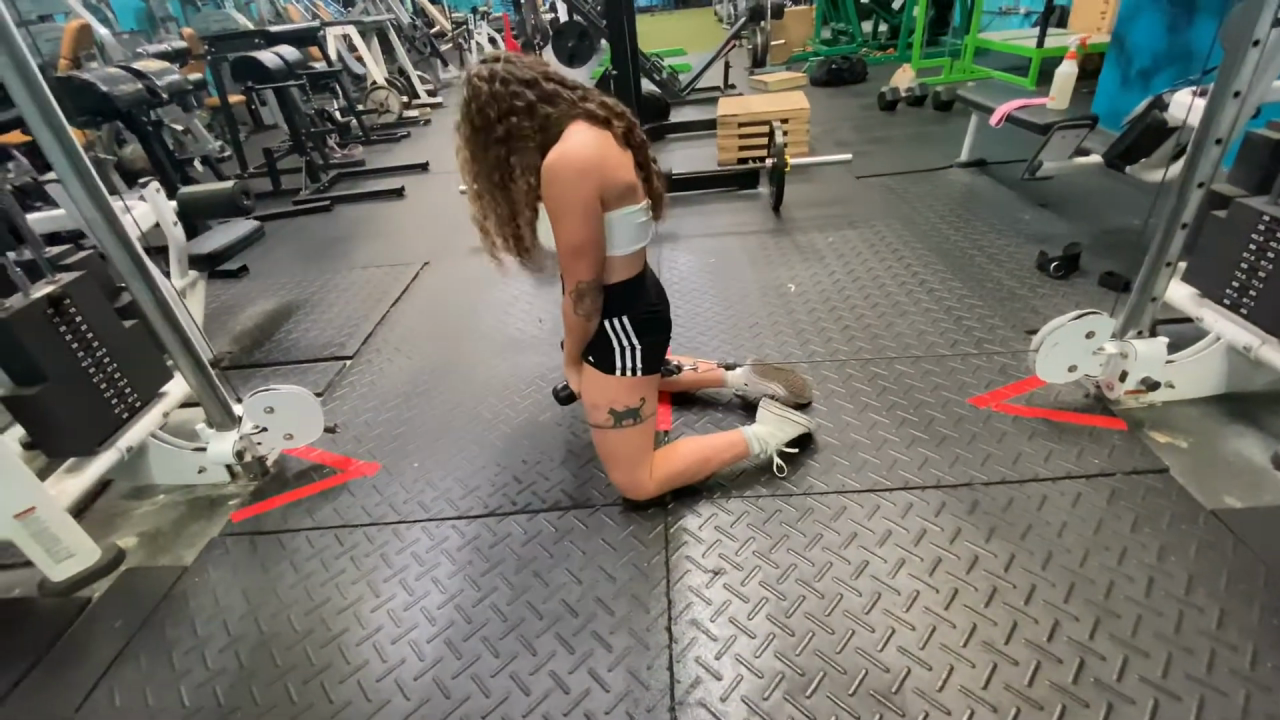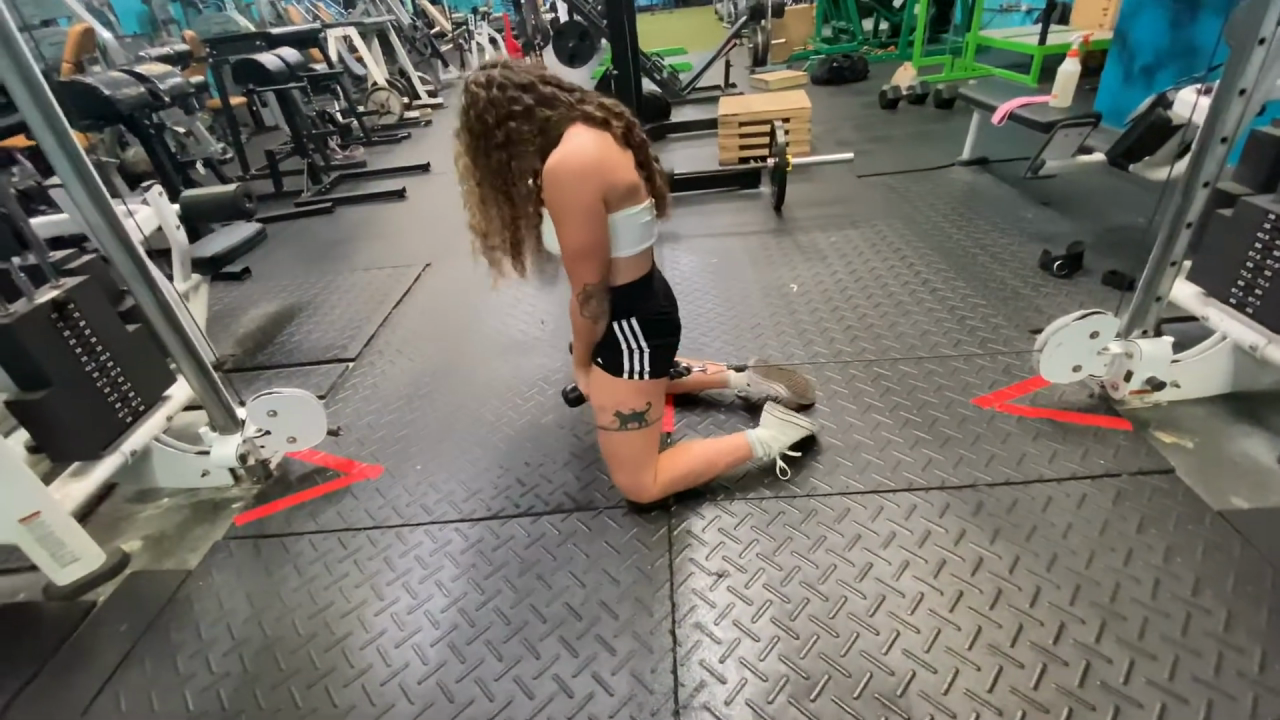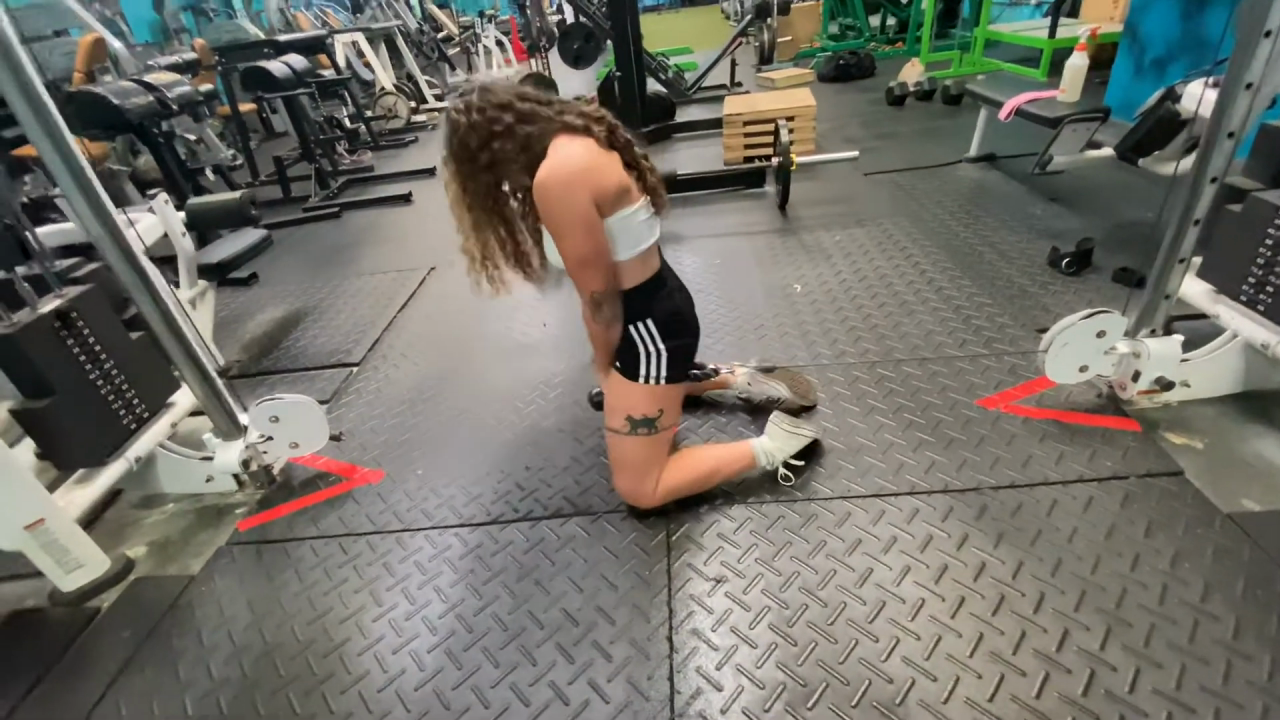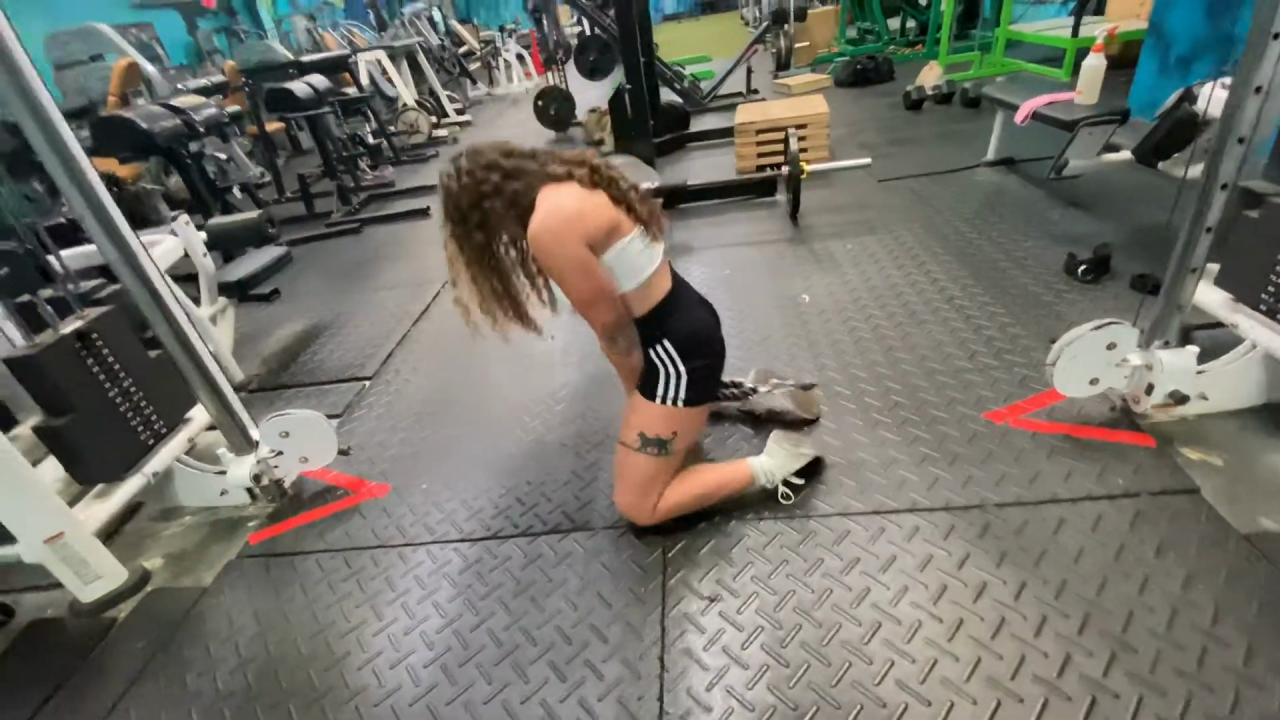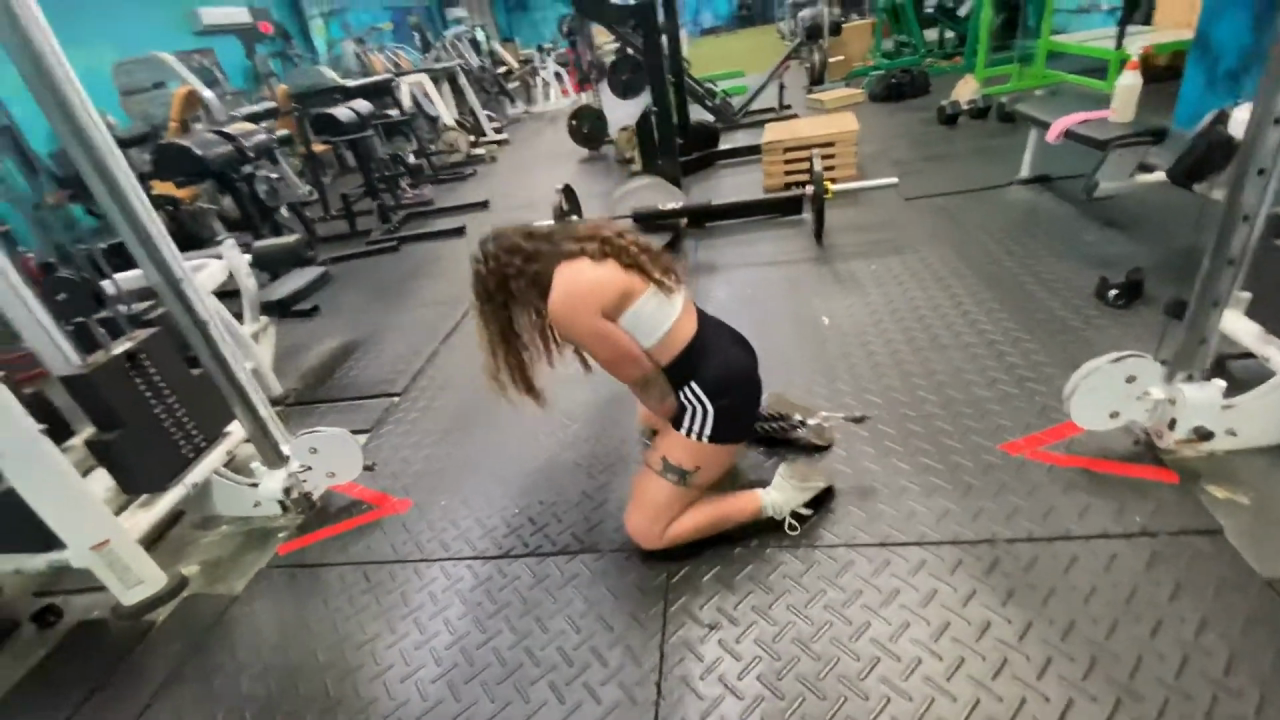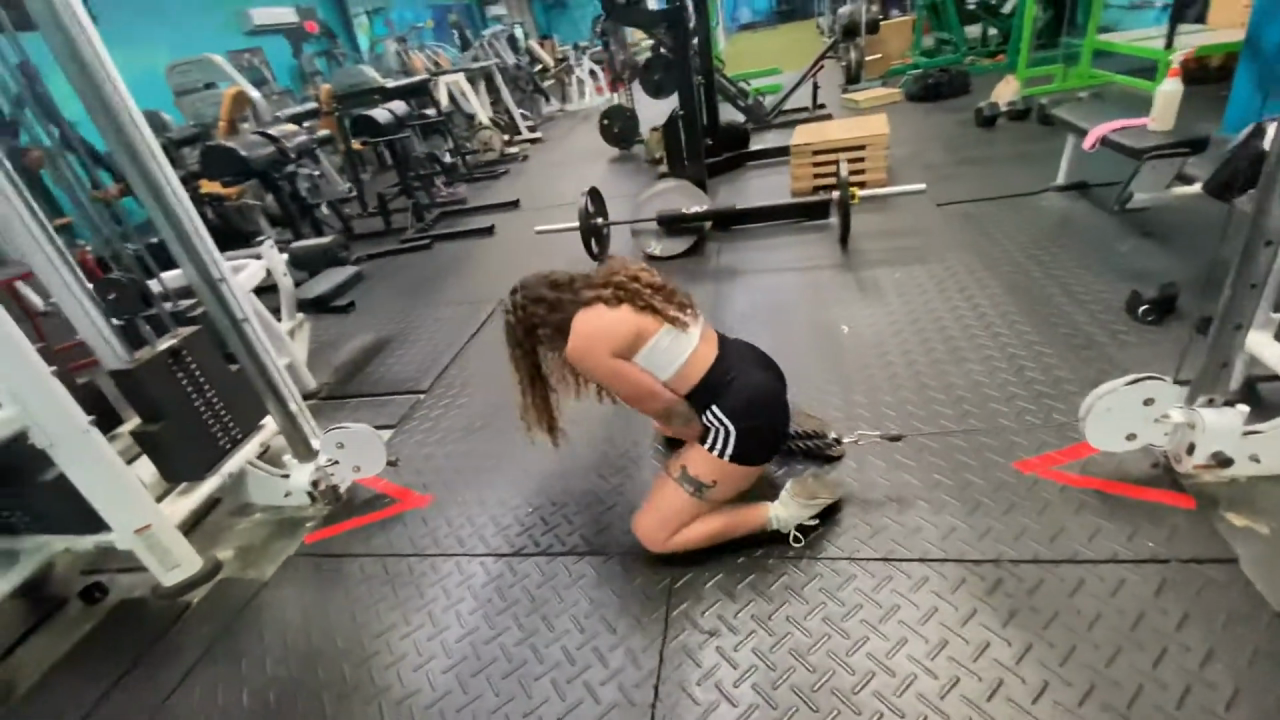
dt=0.2s
person 1, frame 1
left shoulder: (568, 160)
right shoulder: (590, 124)
left elbow: (582, 285)
left wrist: (572, 360)
left hip: (619, 321)
right hip: (632, 302)
left knee: (636, 482)
right knee: (637, 377)
left ankle: (760, 435)
right ankle: (738, 379)
person 1, frame 2
left shoulder: (568, 163)
right shoulder: (588, 126)
left elbow: (589, 287)
left wrist: (580, 361)
left hip: (630, 322)
right hip: (641, 304)
left knee: (639, 485)
left ankle: (766, 440)
right ankle: (742, 380)
person 1, frame 3
left shoulder: (557, 176)
right shoulder: (573, 135)
left elbow: (599, 293)
left wrist: (604, 364)
left hip: (652, 326)
right hip: (658, 304)
left knee: (640, 489)
right knee: (627, 388)
left ankle: (769, 449)
right ankle: (743, 380)
person 1, frame 4
left shoulder: (548, 227)
right shoulder: (564, 181)
left elbow: (612, 325)
left wrist: (635, 383)
left hip: (682, 349)
right hip: (688, 318)
left knee: (638, 505)
right knee: (644, 398)
left ankle: (767, 467)
person 1, frame 5
left shoulder: (565, 301)
right shoulder: (585, 245)
left elbow: (642, 377)
left wrist: (677, 420)
left hip: (719, 390)
right hip: (727, 352)
left knee: (645, 529)
right knee: (653, 420)
left ankle: (775, 499)
right ankle: (754, 420)
person 1, frame 6
left shoulder: (583, 346)
right shoulder: (610, 284)
left elbow: (666, 408)
left wrist: (706, 444)
left hip: (746, 416)
right hip: (755, 370)
left knee: (652, 532)
right knee: (668, 430)
left ankle: (781, 512)
right ankle: (779, 428)
